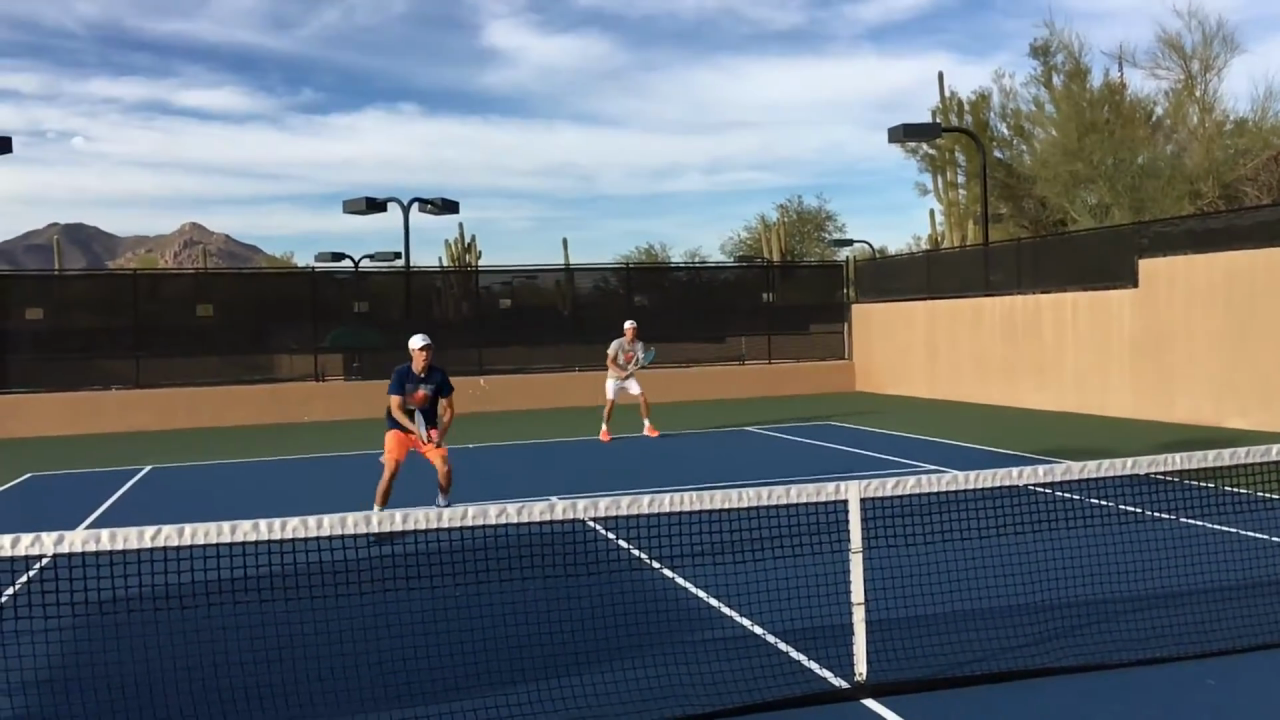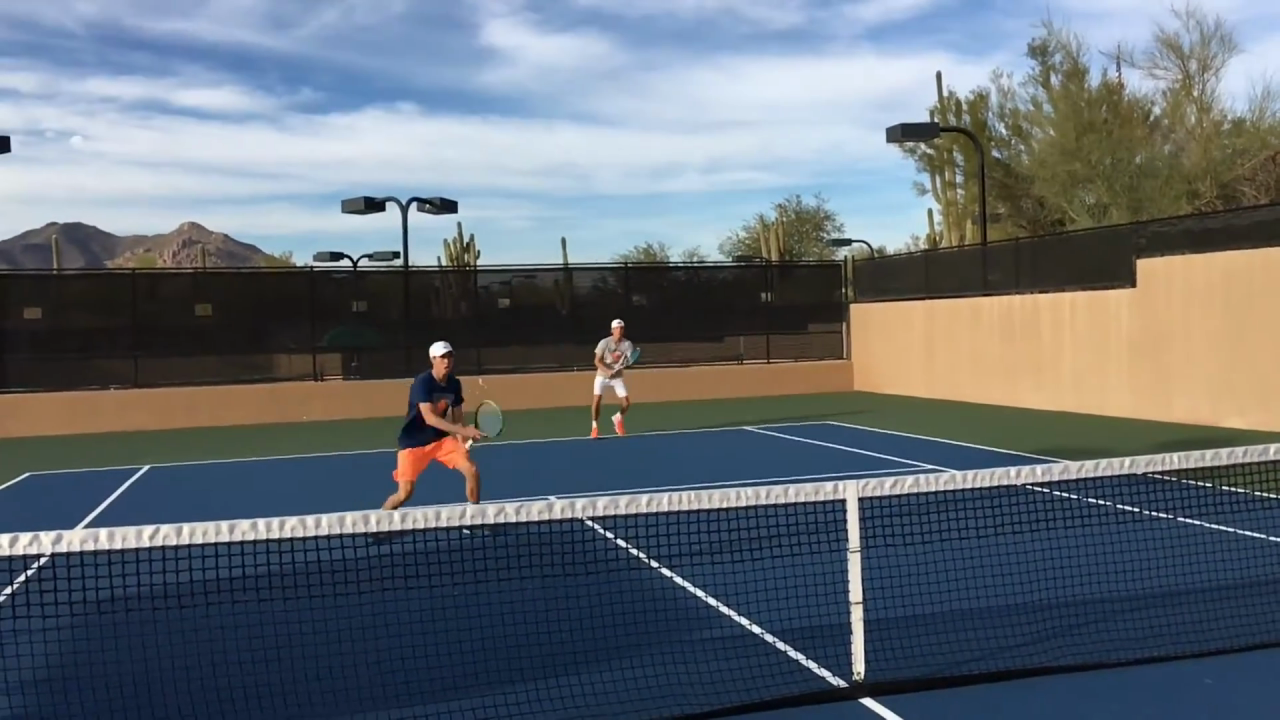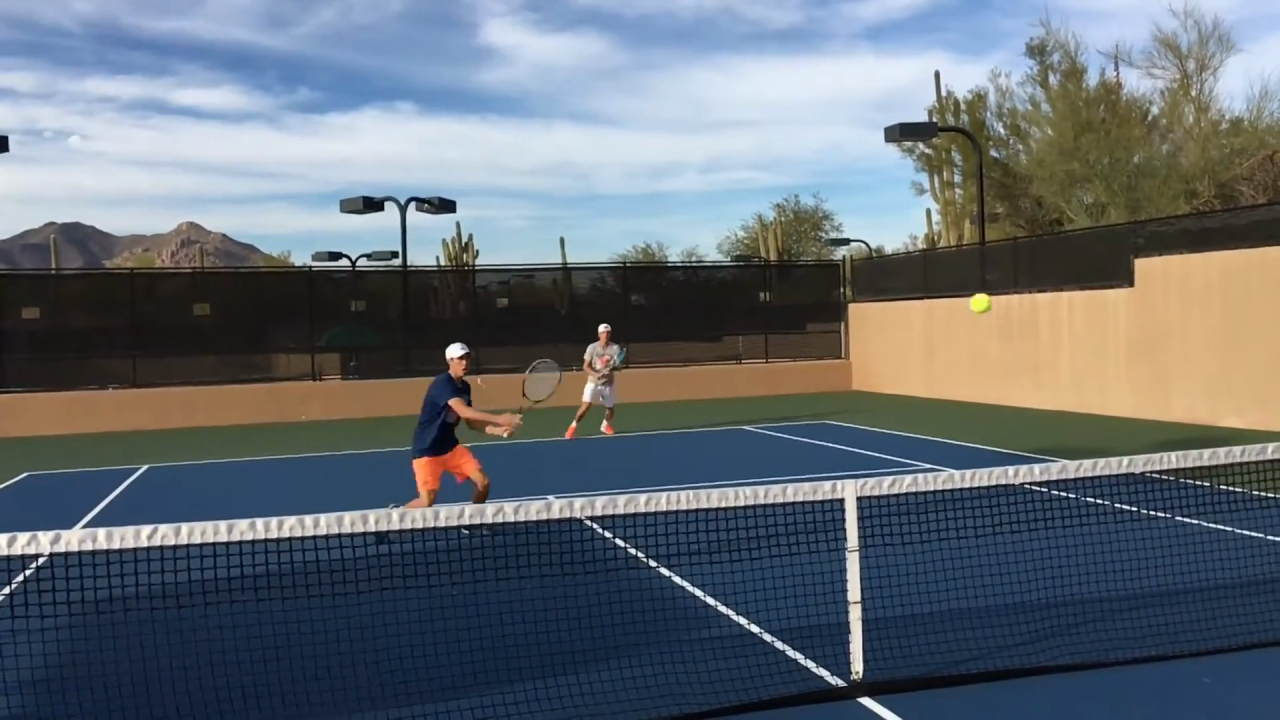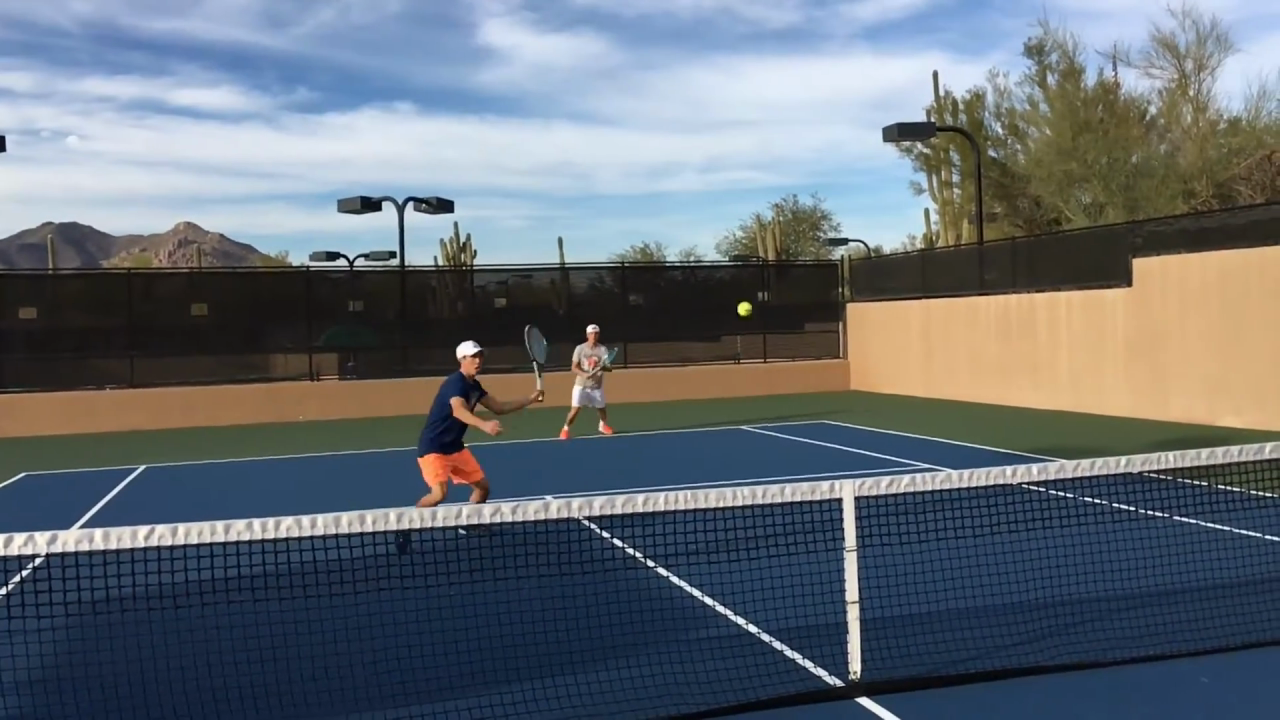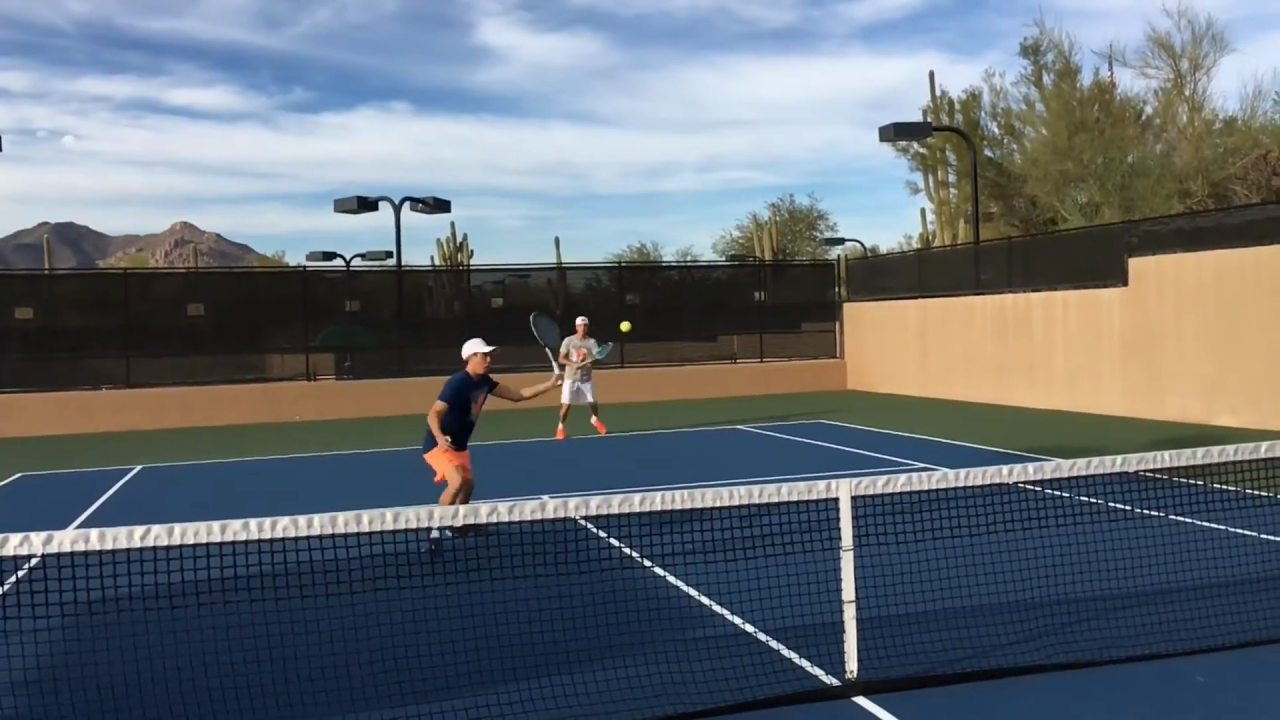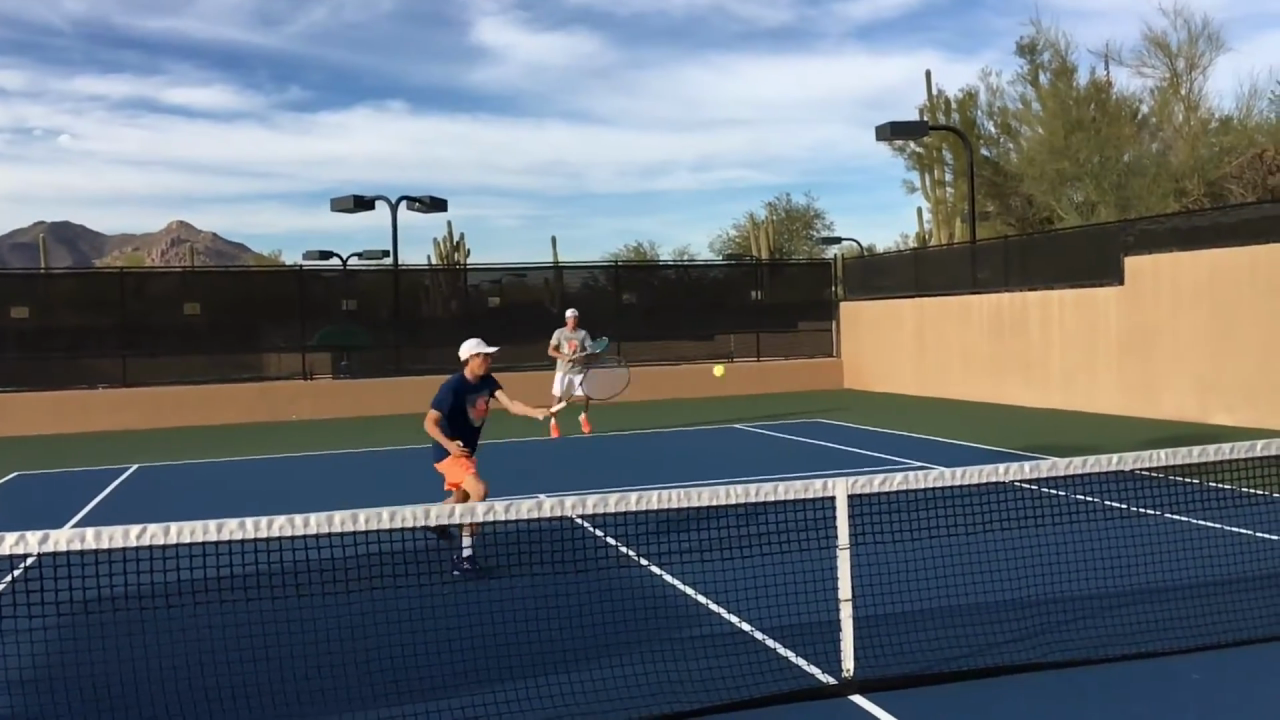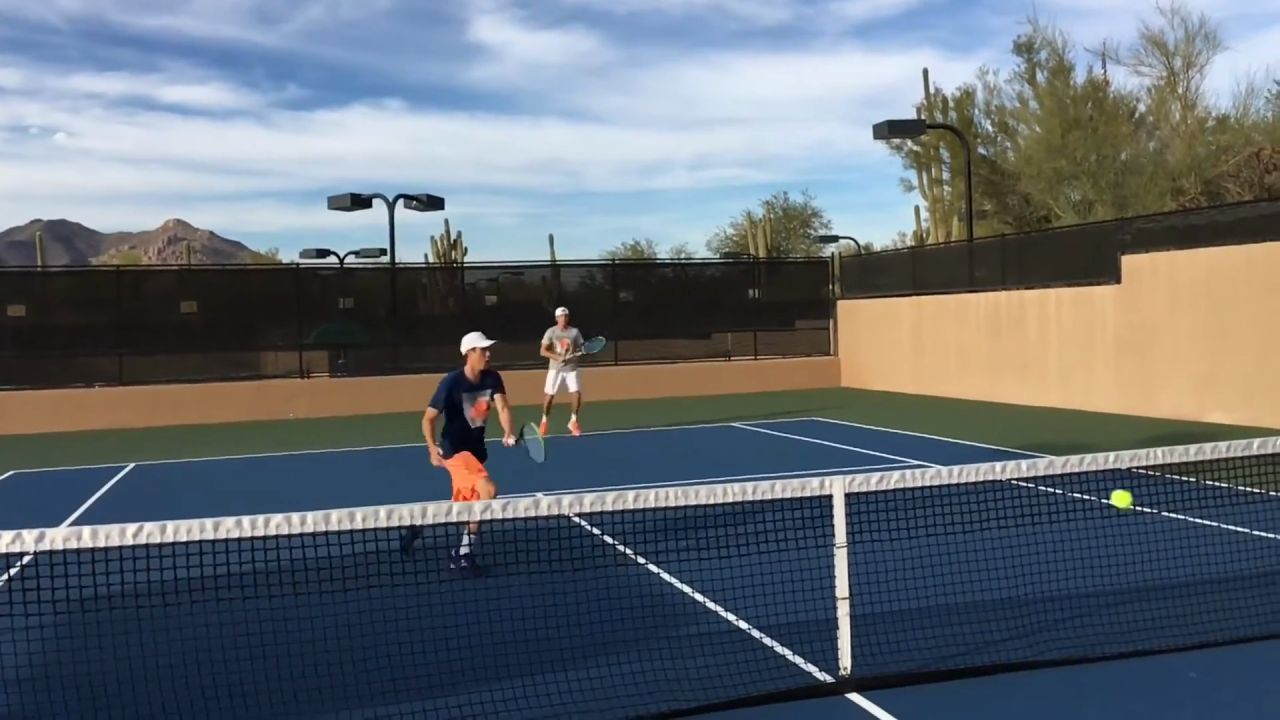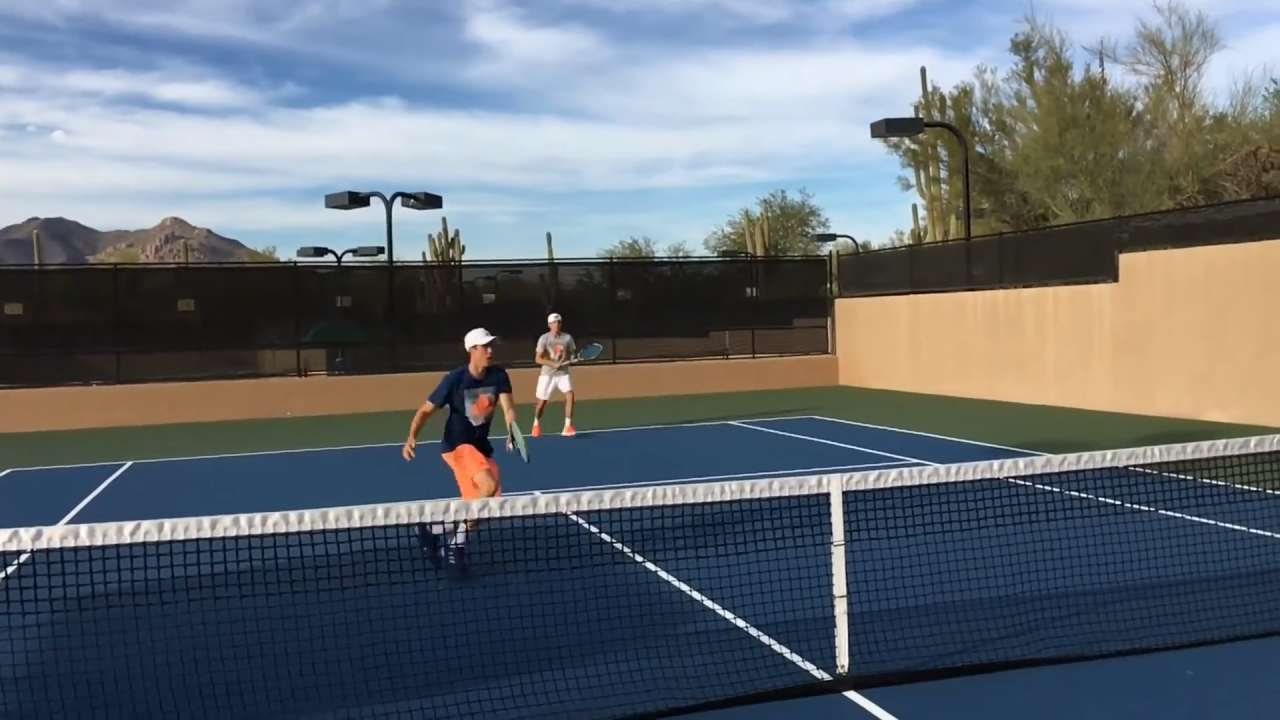
dt=0.1s
person 1, frame 1
left shoulder: (439, 375)
right shoulder: (400, 373)
left elbow: (448, 408)
right elbow: (395, 409)
left wrist: (438, 433)
right wrist: (416, 428)
left hip: (427, 427)
right hip: (400, 428)
left knee: (444, 469)
right knee: (391, 472)
left ankle: (442, 502)
person 1, frame 2
left shoulder: (454, 384)
right shoulder: (423, 383)
left elbow: (457, 418)
right elbow: (429, 418)
left wrist: (463, 437)
right wrist: (463, 430)
left hip: (442, 438)
right hip: (414, 439)
left knee: (471, 471)
right knee: (405, 494)
person 1, frame 3
left shoulder: (464, 386)
right shoulder: (442, 383)
left elbow: (473, 422)
right elbow: (464, 412)
left wrist: (499, 430)
right wrist: (498, 418)
left hip: (450, 447)
right hip: (426, 449)
left knee: (483, 484)
right knee: (426, 502)
person 1, frame 4
left shoulder: (473, 384)
right shoulder: (455, 383)
left elbow: (498, 408)
right elbow: (458, 409)
left wrist: (529, 399)
right wrist: (483, 424)
left hip: (454, 448)
right hip: (433, 448)
left knee: (484, 487)
right knee: (439, 494)
person 1, frame 5
left shoulder: (483, 381)
right shoulder: (457, 383)
left elbow: (515, 396)
right elbow: (433, 415)
left wrist: (550, 384)
right wrist: (440, 437)
left hip: (458, 446)
right hip: (439, 444)
left knee: (467, 488)
right knee: (458, 482)
person 1, frame 6
left shoulder: (487, 381)
right shoulder: (451, 387)
left elbow: (511, 404)
right elbow: (429, 423)
left wrist: (540, 412)
right wrist: (448, 444)
left hip: (466, 452)
right hip: (451, 453)
left knee: (462, 497)
right knee: (480, 491)
right ankle: (464, 556)
person 1, frame 7
left shoulder: (493, 378)
right shoulder: (451, 383)
left elbow: (503, 408)
right elbow: (428, 419)
left wrist: (509, 433)
right wrist: (432, 448)
left hip: (476, 450)
right hip: (455, 450)
left knee: (463, 506)
right knee: (488, 493)
left ankle: (416, 527)
right ankle: (463, 552)
person 1, frame 8
left shoulder: (499, 375)
right shoulder: (454, 380)
left elbow: (509, 409)
right elbow: (424, 411)
left wrist: (512, 435)
right wrist: (411, 438)
left hip: (481, 446)
right hip: (457, 445)
left knee: (476, 502)
right knee: (489, 487)
left ankle: (434, 530)
right ankle: (457, 544)
